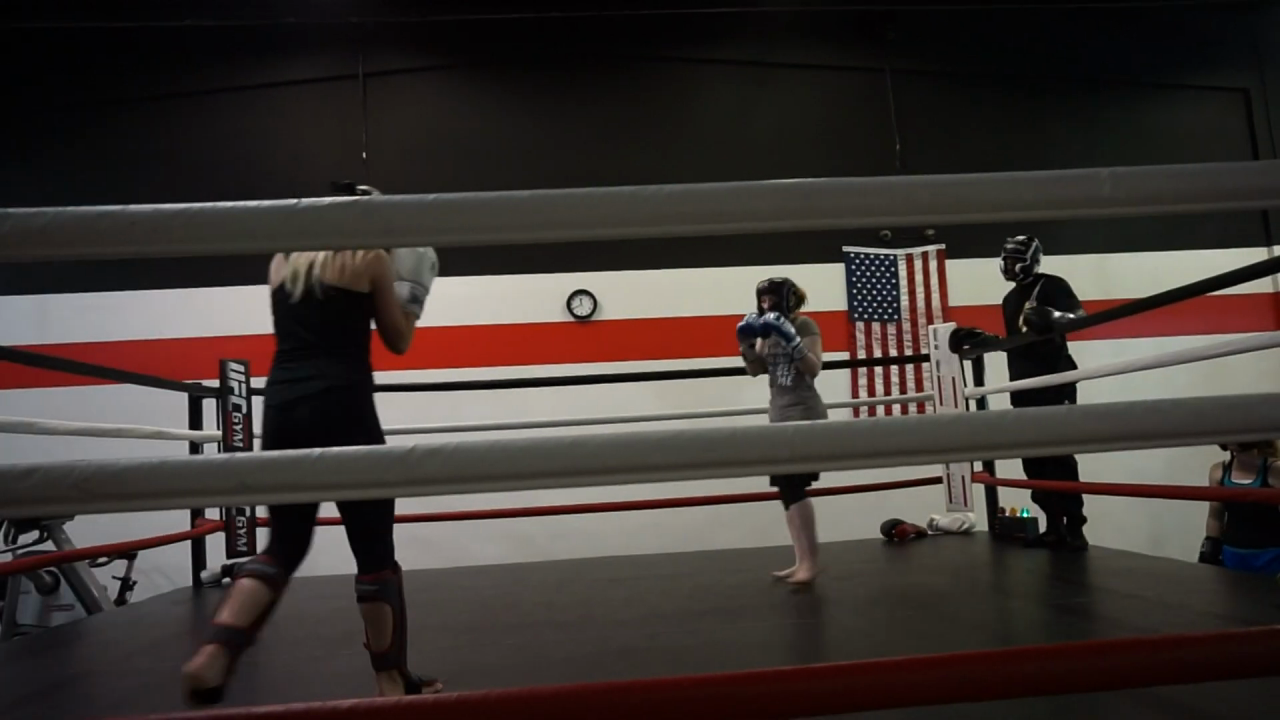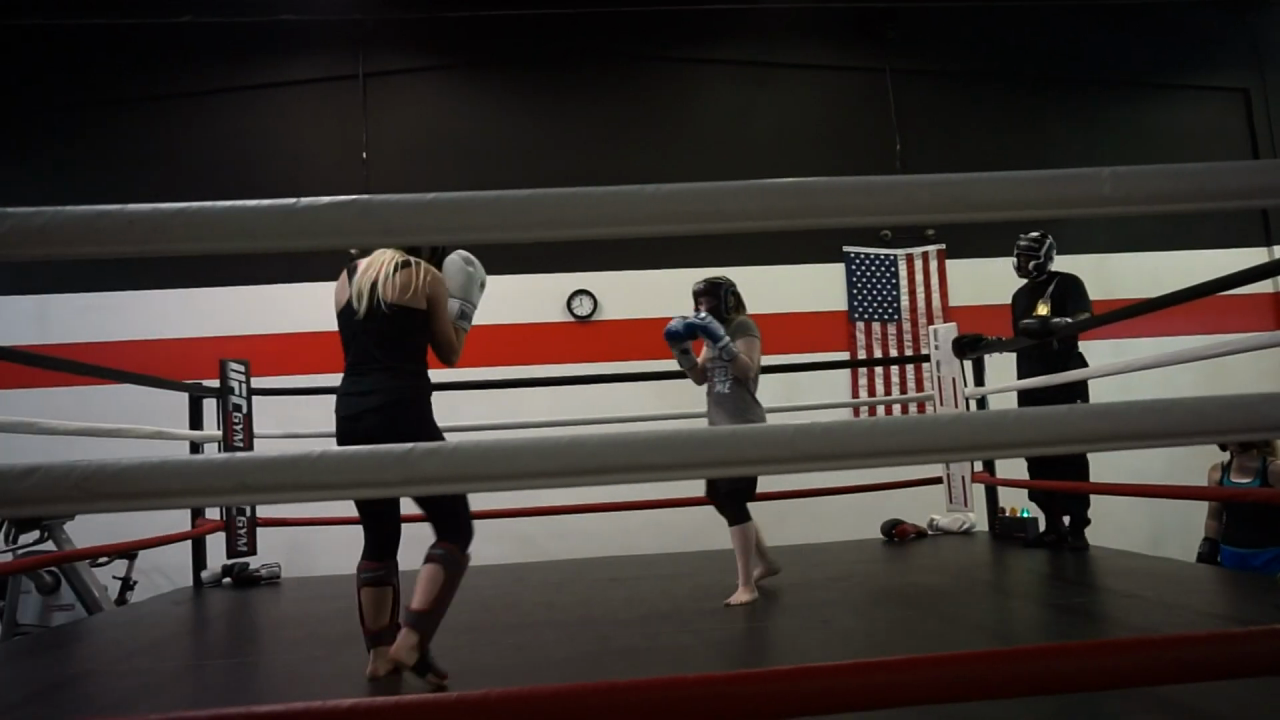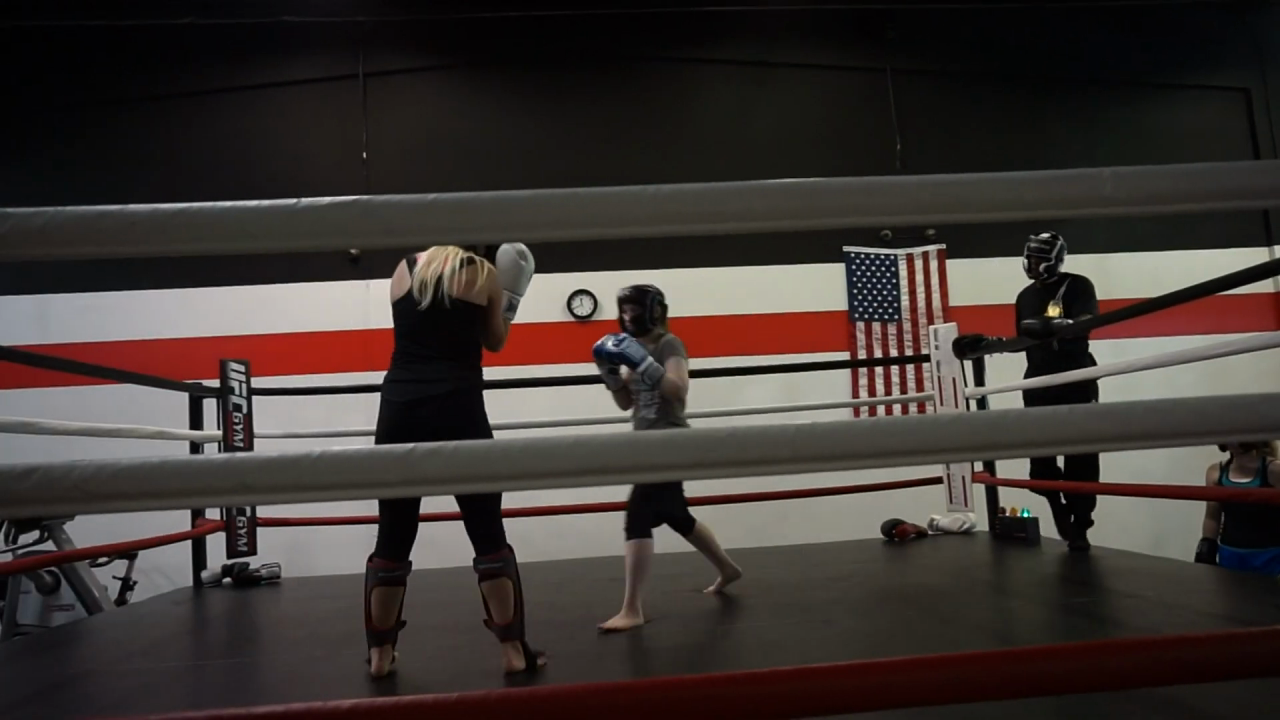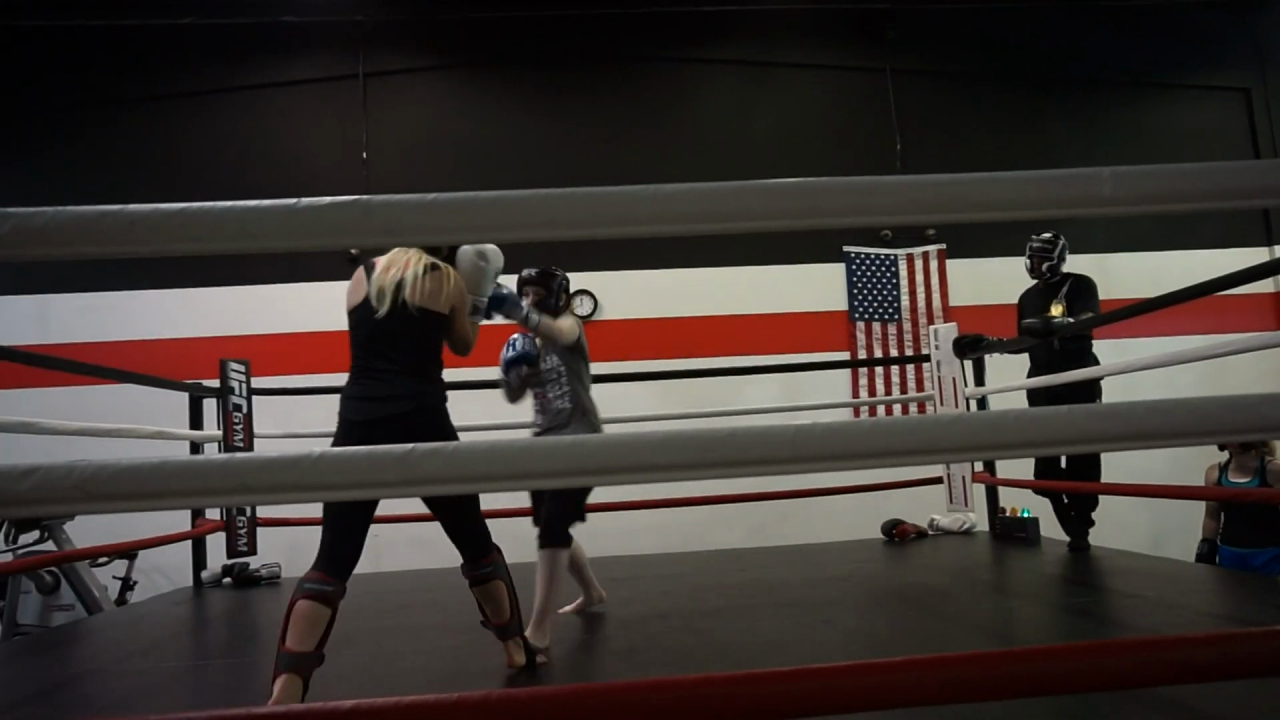
dt=0.4s
person 1, frame 1
left shoulder: (281, 262)
right shoulder: (370, 260)
right elbow: (398, 341)
right wrist: (411, 296)
left hip: (283, 407)
right hip: (341, 411)
left knee: (284, 545)
right knee: (374, 549)
left ankle: (213, 657)
right ankle: (392, 679)
person 1, frame 2
left shoulder: (347, 277)
right shoulder: (426, 277)
right elbow: (449, 353)
right wrist: (460, 310)
left hip: (353, 418)
right hip: (403, 415)
left knee: (379, 539)
right knee: (454, 529)
left ankle: (380, 654)
right ankle: (411, 640)
person 1, frame 3
left shoulder: (404, 270)
right shoulder: (488, 274)
right elbow: (494, 339)
right wrist: (509, 299)
left hip: (400, 408)
right hip: (457, 410)
left knee: (393, 538)
right knee: (488, 535)
left ankle: (380, 653)
right ankle: (513, 650)
person 1, frame 4
left shoulder: (363, 275)
right shoulder: (450, 279)
right elbow: (461, 343)
right wrist: (476, 298)
left hip: (359, 422)
right hip: (421, 422)
left knee: (332, 561)
right knee: (475, 542)
left ankle: (286, 688)
right ankle: (515, 649)
person 2, frame 1
left shoulder: (804, 325)
right shoulder: (768, 331)
left elbow: (813, 368)
right elbow: (755, 370)
left wrist: (790, 338)
right wrist: (747, 343)
left hip: (804, 414)
right hip: (780, 416)
left knee: (793, 484)
right knee: (787, 486)
left ankle: (808, 562)
right ankle: (804, 562)
person 2, frame 2
left shoulder: (743, 327)
right shoulder: (713, 332)
left elbow: (747, 370)
right elbow: (701, 377)
left wrist: (719, 338)
right wrist: (681, 348)
left hip: (743, 426)
right hip: (720, 425)
left knee: (733, 500)
right knee: (720, 497)
left ankle: (746, 585)
right ankle: (765, 561)
person 2, frame 3
left shoulder: (669, 345)
right shoulder: (636, 348)
left elbow: (678, 391)
right elbow: (625, 402)
left wrist: (641, 361)
right wrist: (610, 368)
left knee: (638, 514)
right knee: (676, 516)
left ankle: (632, 609)
right ankle: (728, 569)
person 2, frame 4
left shoulder: (569, 331)
right shoulder: (530, 344)
left elbow: (555, 329)
right elbow: (513, 397)
left wrist: (511, 305)
right wrist: (512, 368)
left hip: (579, 441)
left knee: (551, 523)
right knee: (553, 525)
left ankle: (539, 626)
right ankle: (591, 592)
person 3, frame 1
left shoulder: (1051, 286)
right shoulder: (1011, 299)
left elbow: (1080, 318)
left wrist: (1051, 317)
left hip: (1056, 383)
right hip: (1025, 388)
left knee: (1058, 454)
right knee: (1033, 458)
left ankle: (1074, 528)
right ankle: (1055, 525)
person 3, frame 2
left shoulder: (1067, 284)
right shoulder: (1020, 296)
left elbow: (1085, 319)
left wrist: (1050, 324)
left hip: (1065, 382)
right hip: (1031, 386)
left knee: (1069, 455)
right knee: (1037, 458)
left ankle: (1077, 528)
right ankle: (1054, 526)
person 3, frame 3
left shoulder: (1077, 285)
right shoulder: (1025, 296)
left elbow: (1087, 322)
left wrist: (1051, 325)
left hip: (1076, 381)
right hip: (1039, 383)
left knee: (1080, 457)
right knee: (1040, 455)
left ankle: (1079, 527)
right ankle: (1061, 510)
person 3, frame 4
left shoulder: (1080, 285)
right shoulder: (1028, 297)
left elbow: (1087, 320)
left wrist: (1052, 324)
left hip: (1079, 381)
right hip: (1043, 384)
left knee: (1082, 457)
right knee: (1045, 459)
left ankle: (1080, 526)
right ankle: (1070, 521)
